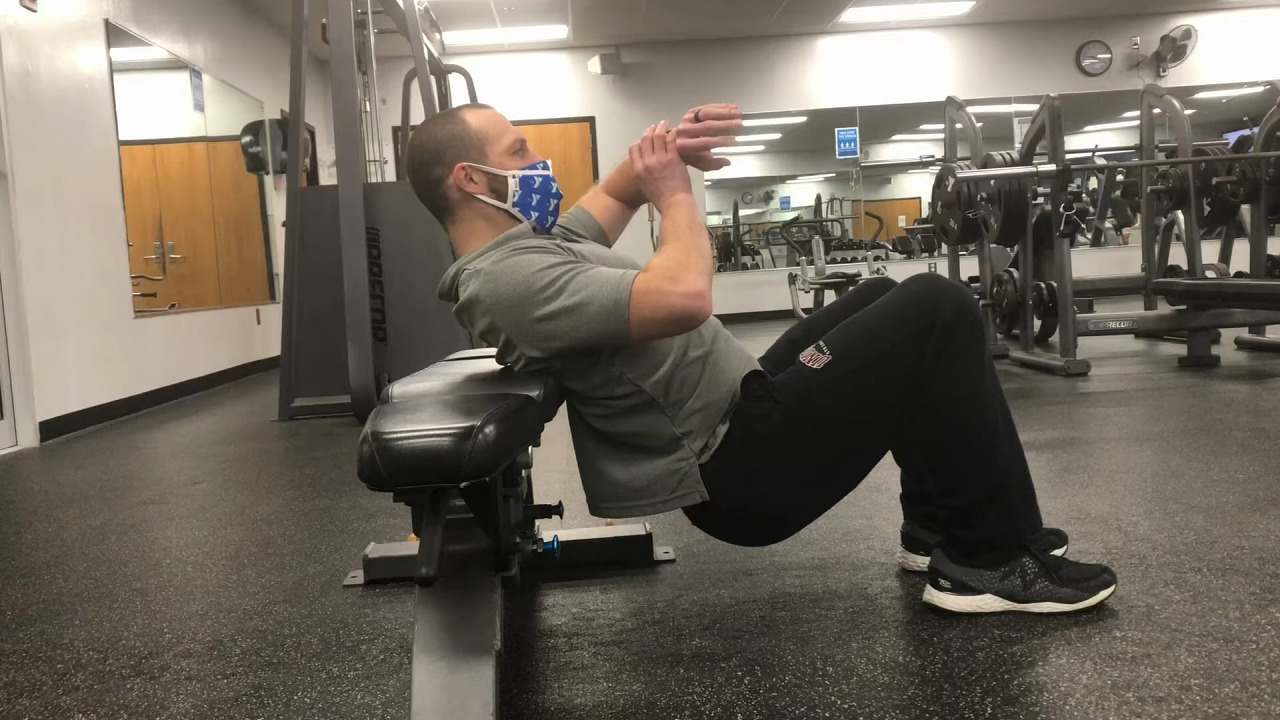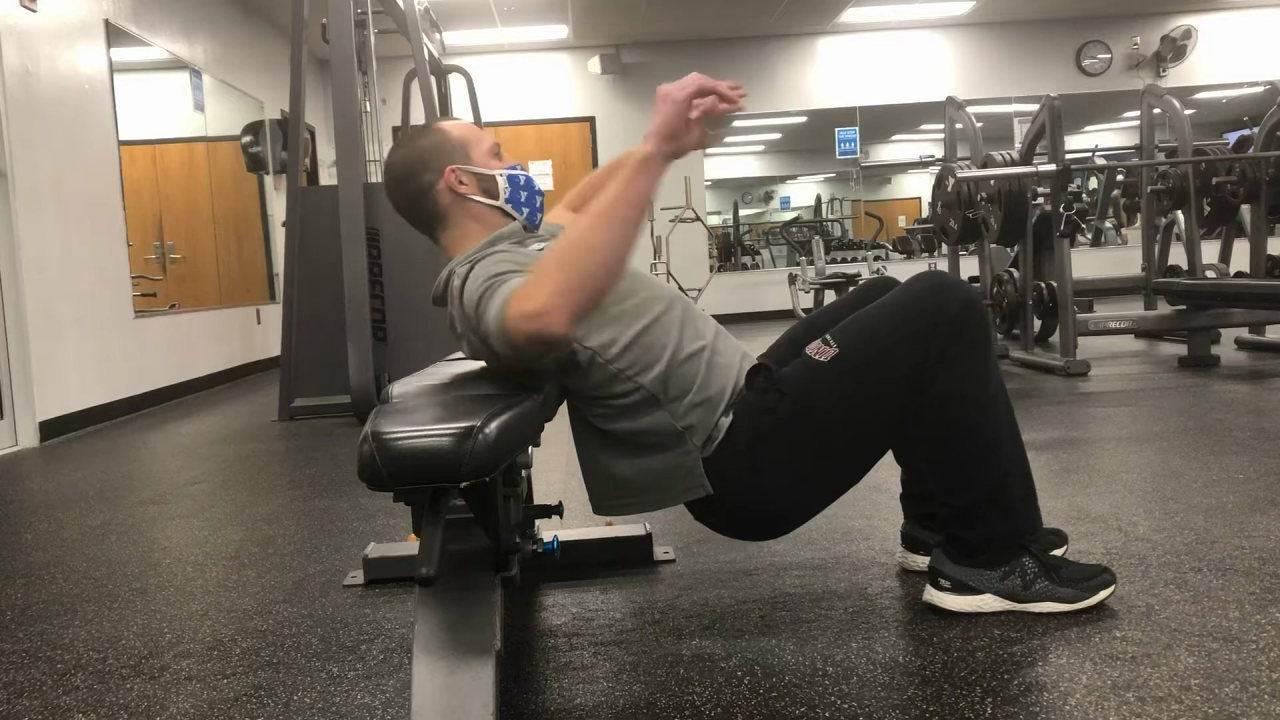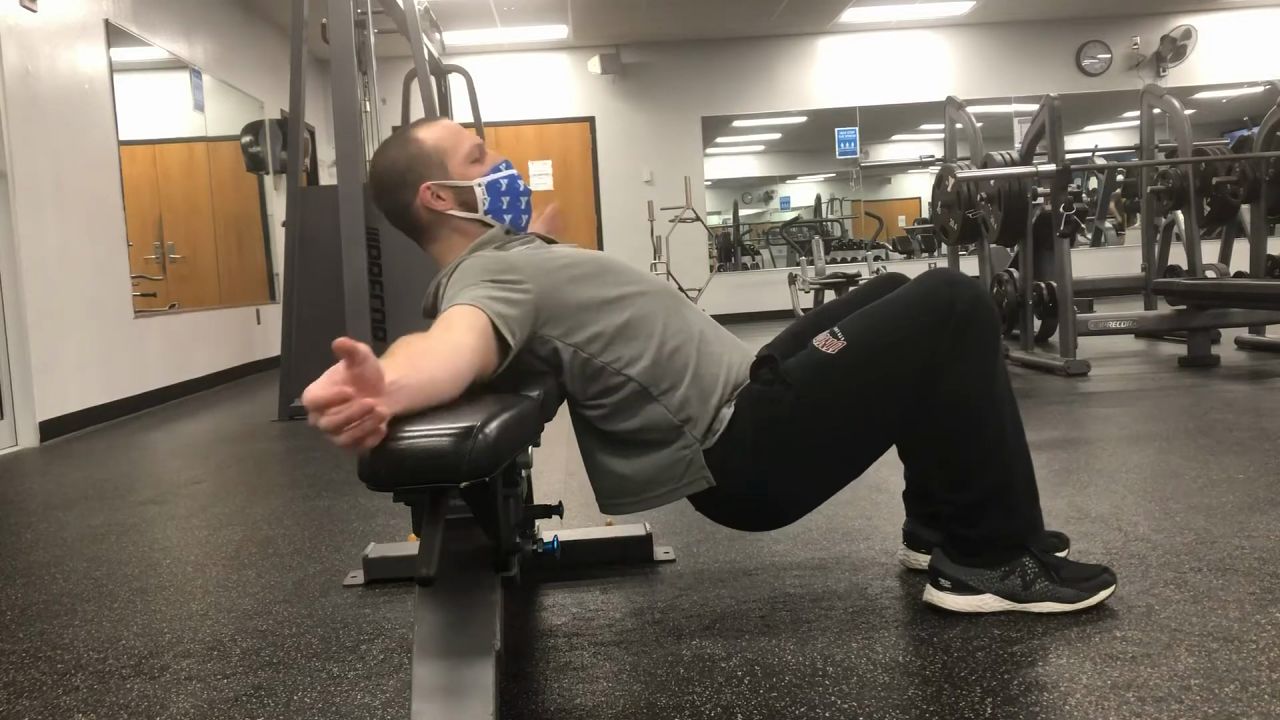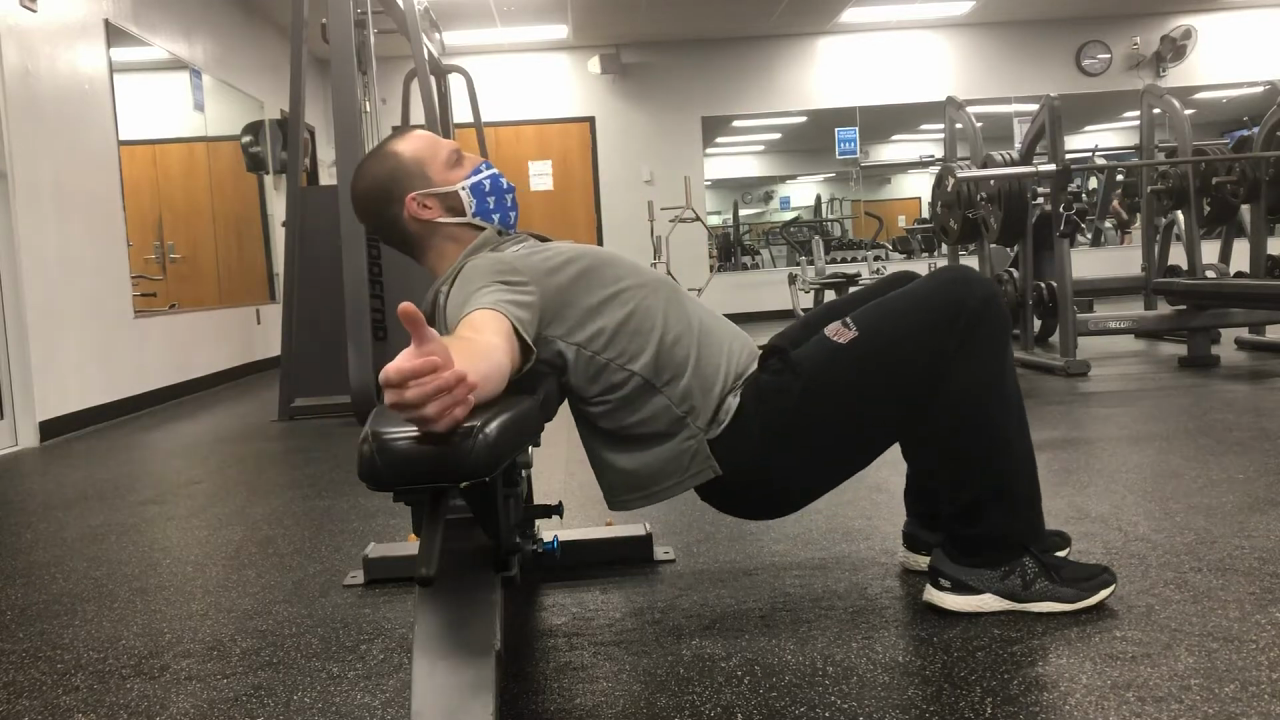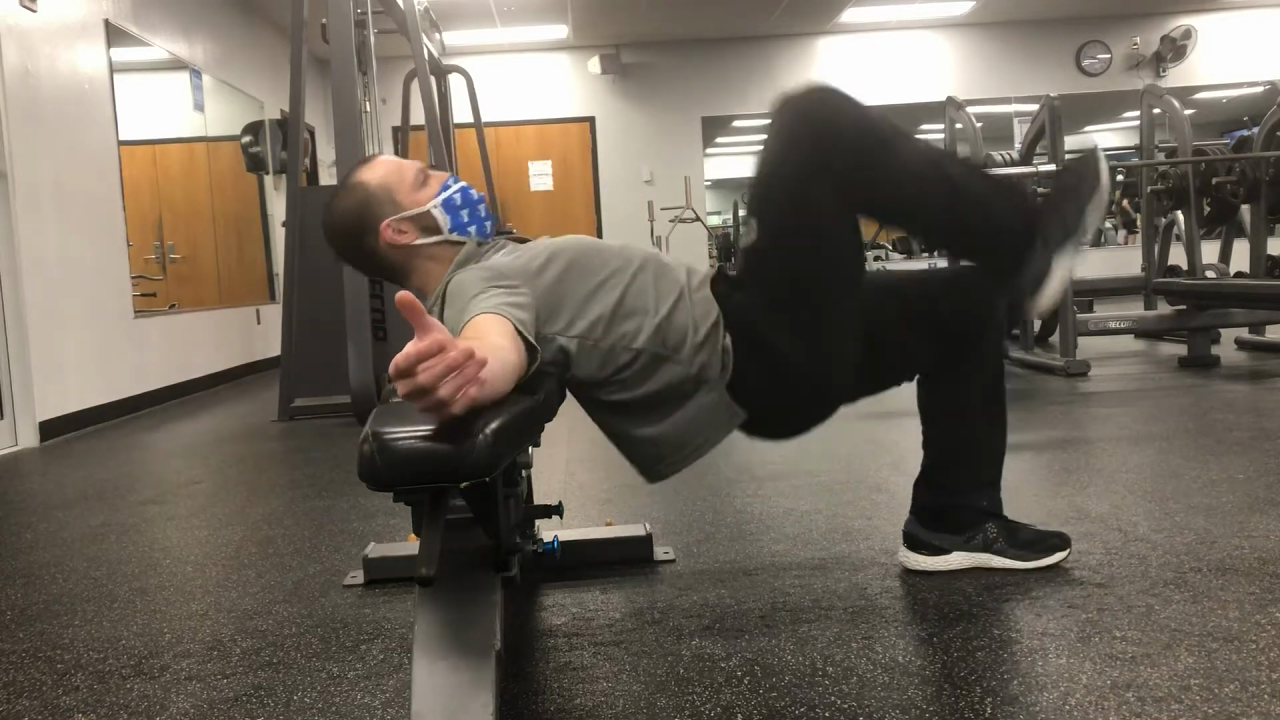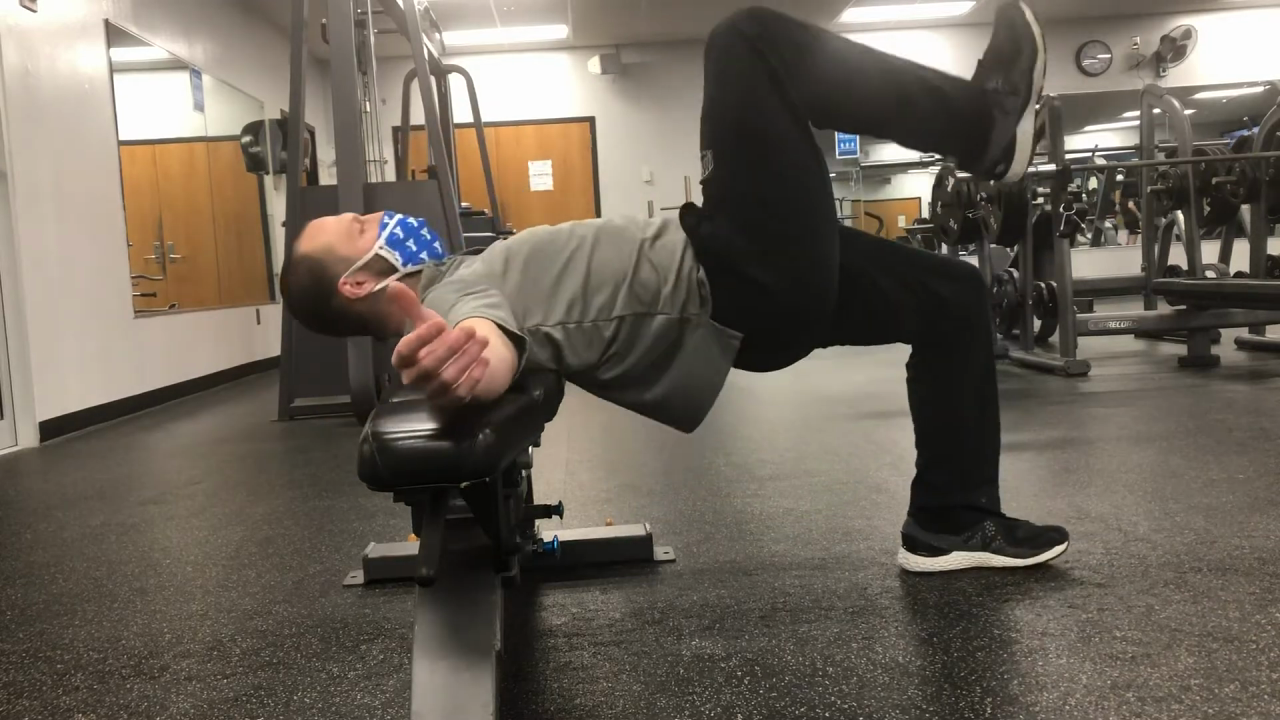
dt=0.5s
person 1, frame 1
left shoulder: (531, 243)
right shoulder: (511, 280)
left elbow: (619, 190)
right elbow: (684, 297)
left wrist: (673, 144)
right wrist: (676, 193)
left hip: (741, 411)
right hip: (743, 465)
left knee: (888, 299)
right knee: (936, 310)
left ankle: (936, 526)
right ankle: (991, 561)
person 1, frame 2
left shoulder: (509, 248)
right shoulder: (490, 280)
left elbow: (579, 209)
right elbow: (547, 315)
left wrist: (664, 140)
right wrist: (654, 152)
left hip: (741, 414)
right hip: (745, 458)
left knee: (890, 298)
right knee: (942, 308)
left ankle: (939, 527)
right ankle: (990, 560)
person 1, frame 3
left shoulder: (501, 253)
right shoulder: (486, 277)
right elbow: (454, 344)
left wrist: (534, 228)
right wrist: (381, 389)
left hip: (740, 399)
right hip: (748, 448)
left knee: (896, 297)
right knee: (950, 306)
left ankle: (939, 525)
right ankle: (989, 561)
person 1, frame 4
left shoulder: (499, 257)
right shoulder: (487, 281)
right elbow: (483, 346)
right wrist: (443, 375)
left hip: (746, 390)
right hip: (752, 434)
left knee: (914, 298)
right knee: (962, 304)
left ankle: (939, 525)
right ankle: (988, 558)
person 1, frame 5
left shoulder: (480, 268)
right shoulder: (475, 297)
right elbow: (496, 354)
right wrist: (457, 372)
left hip: (771, 341)
right hip: (765, 354)
left knee: (962, 305)
right knee: (815, 121)
left ankle: (952, 524)
right ankle: (1021, 251)
person 1, frame 6
left shoulder: (461, 278)
right shoulder: (453, 303)
right elbow: (487, 349)
right wrist: (459, 364)
left hip: (751, 282)
right hip: (744, 281)
left knee: (952, 295)
left ankle: (952, 523)
right ankle: (981, 122)
